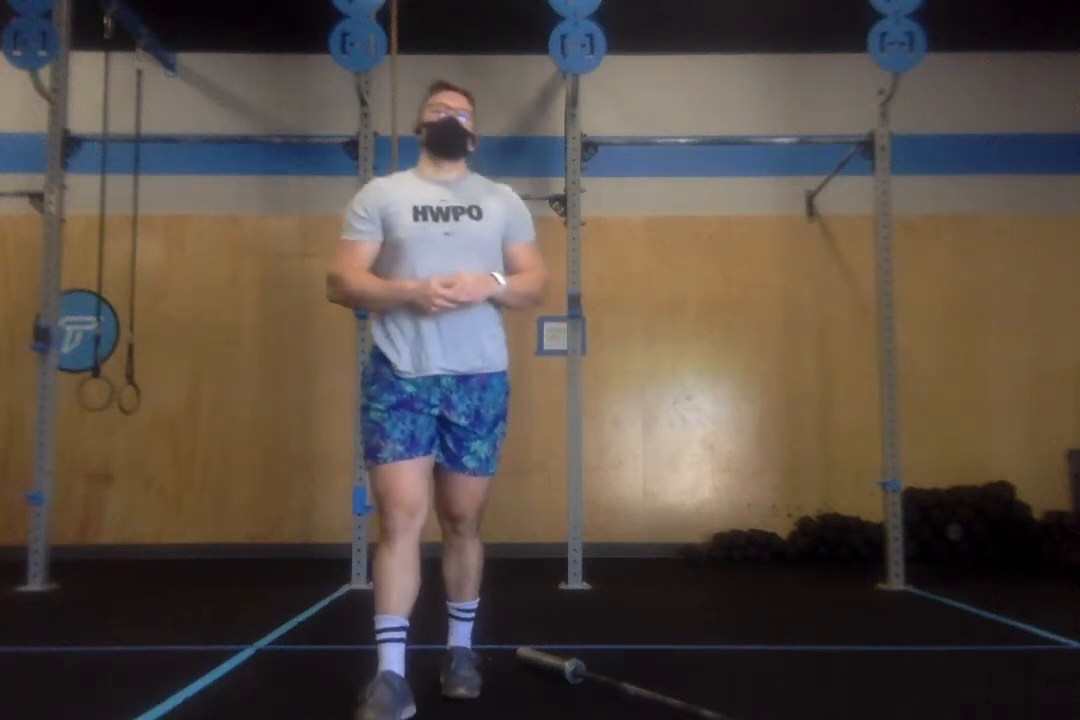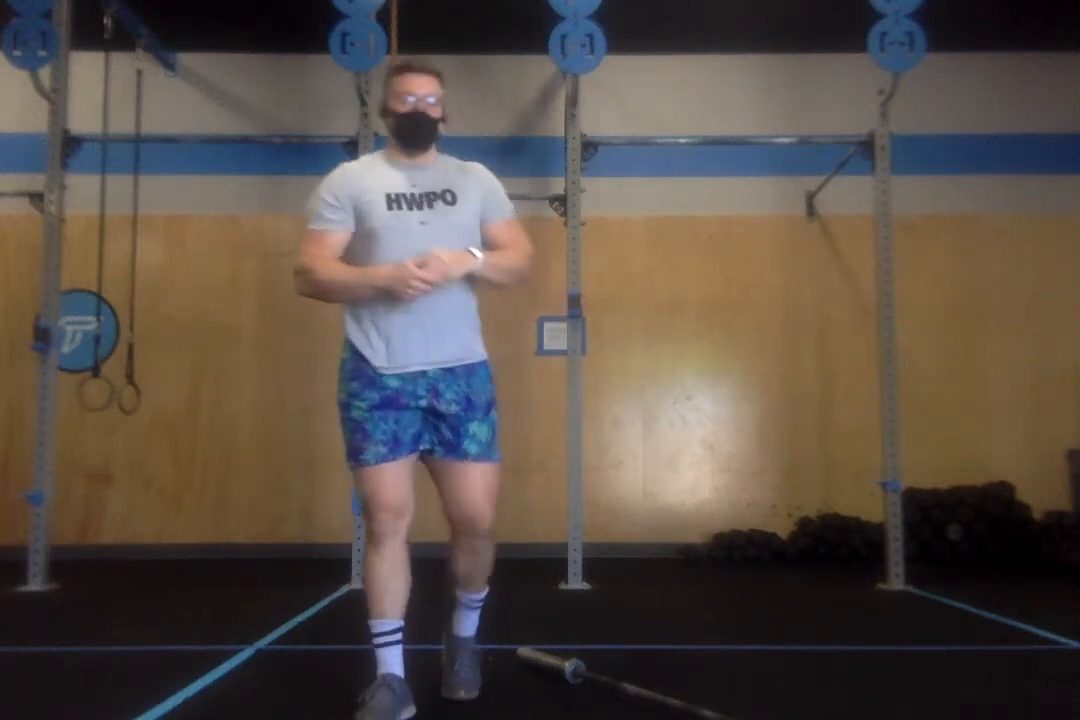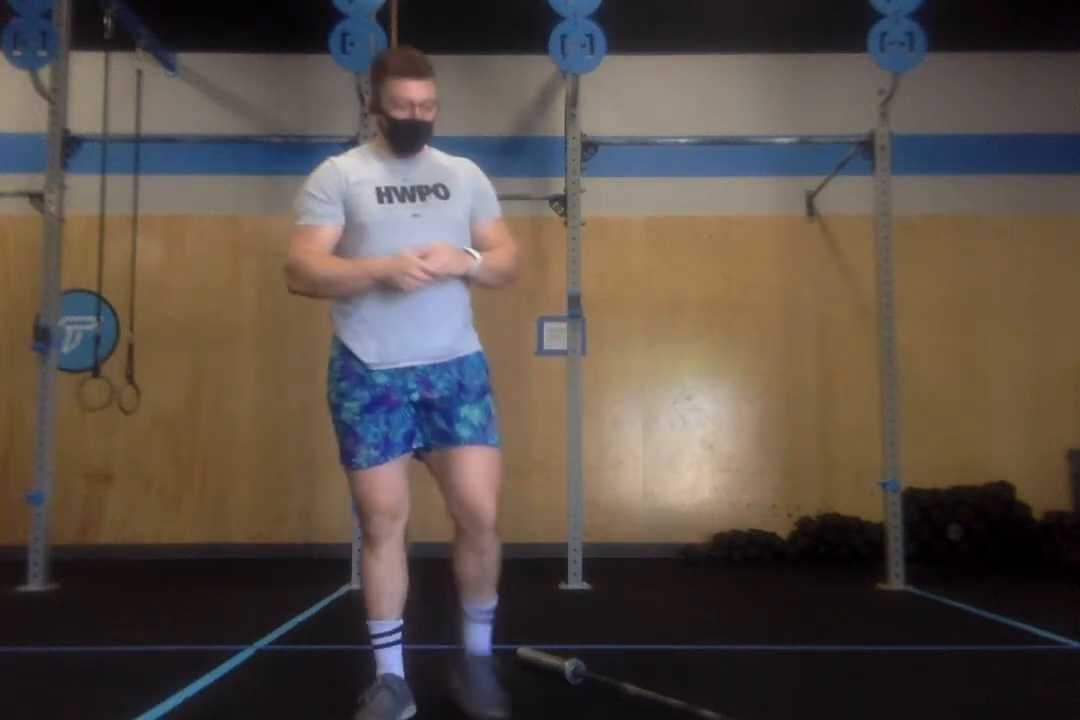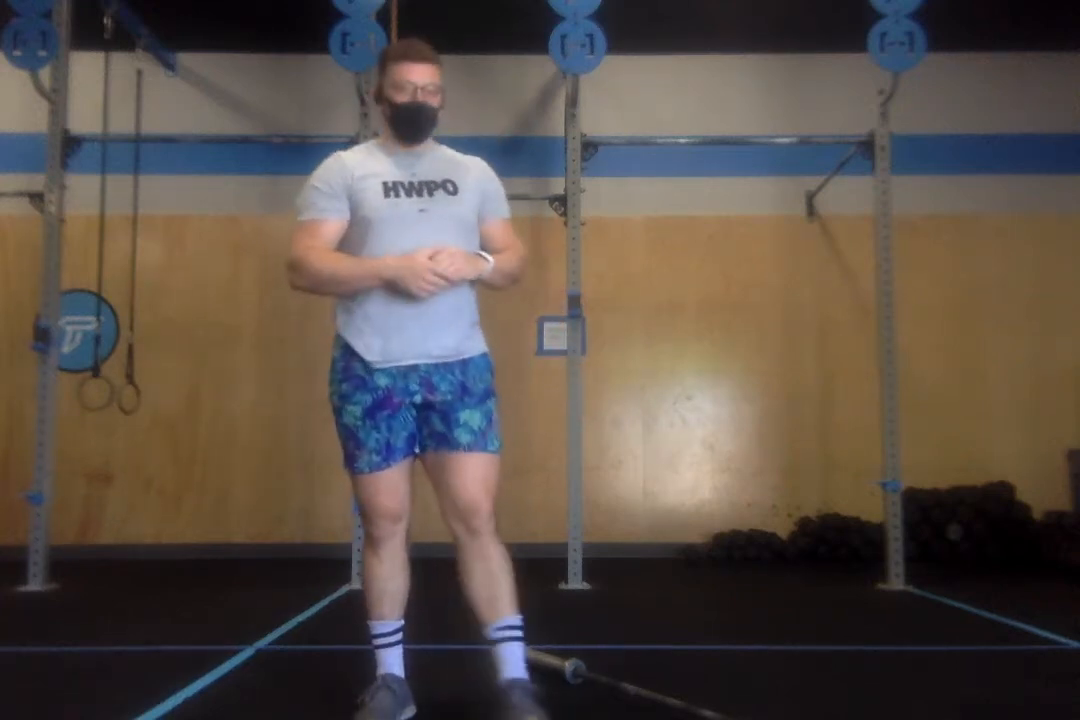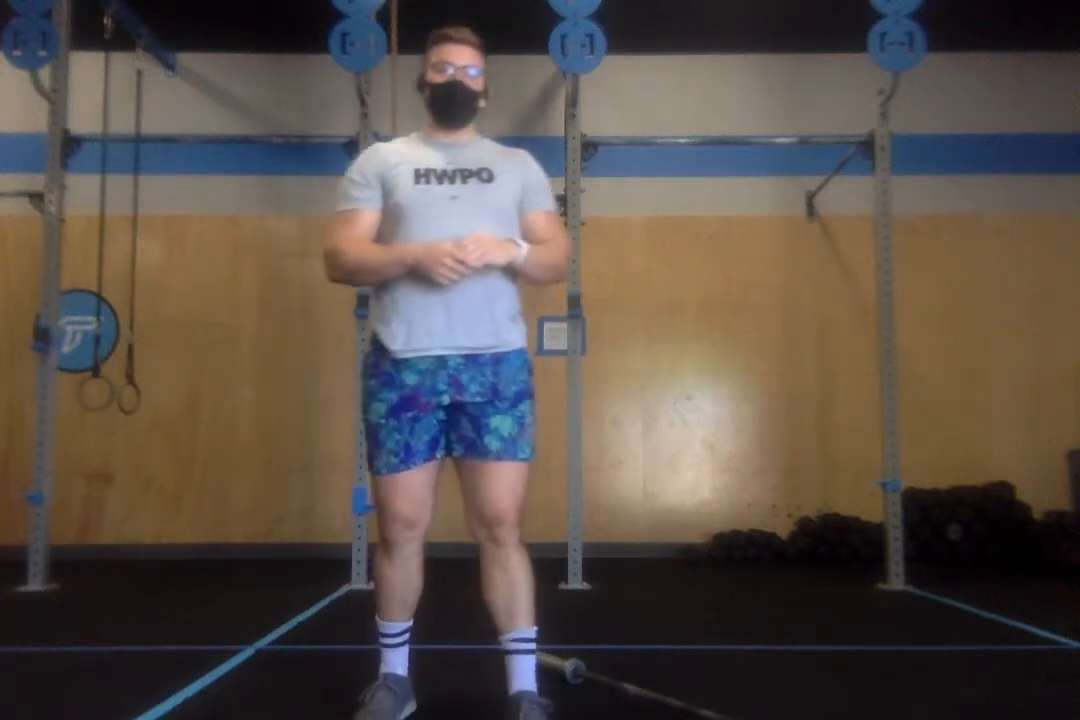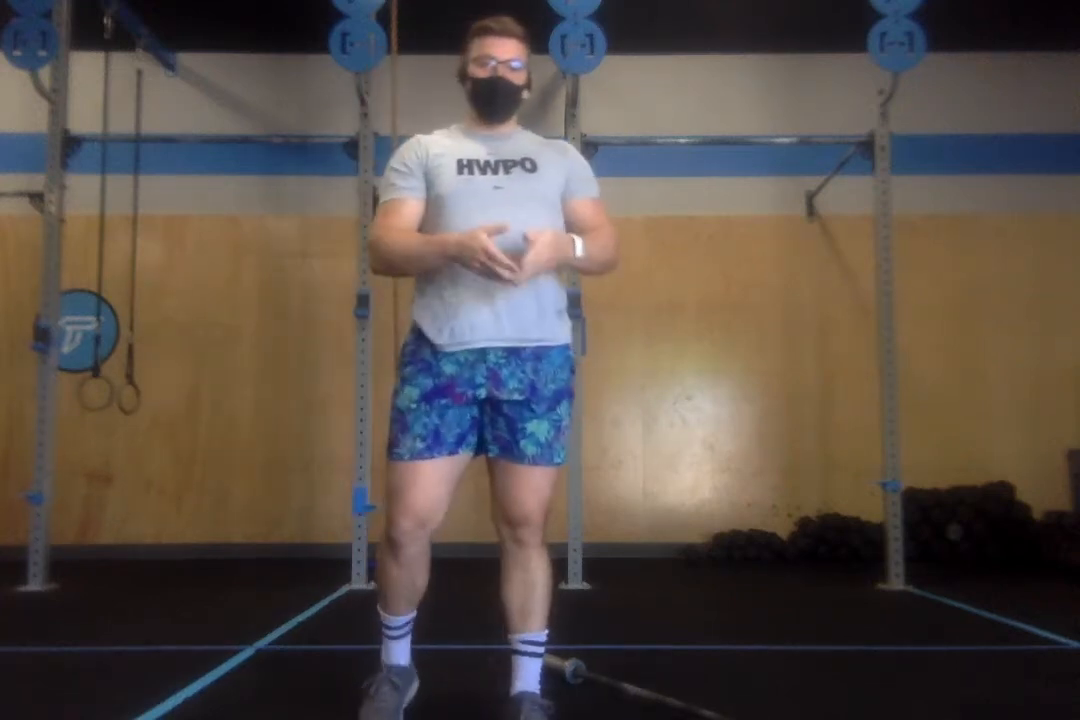
dt=0.3s
person 1, frame 1
left shoulder: (503, 201)
right shoulder: (380, 195)
left elbow: (535, 284)
right elbow: (340, 283)
left wrist: (491, 284)
right wrist: (409, 289)
left hip: (479, 381)
right hip: (398, 379)
left knee: (462, 521)
right knee: (401, 518)
left ankle: (460, 647)
person 1, frame 2
left shoulder: (476, 179)
right shoulder: (349, 181)
left elbow: (519, 260)
right elbow: (309, 272)
left wrist: (468, 259)
right wrist: (383, 276)
left hip: (461, 372)
right hip: (377, 375)
left knee: (475, 518)
right knee: (387, 520)
left ankle: (463, 632)
person 1, frame 3
left shoulder: (465, 175)
right shoulder: (337, 175)
left elbow: (508, 260)
right elbow: (300, 272)
left wrist: (467, 260)
right wrist: (382, 267)
left hip: (457, 366)
right hip: (368, 373)
left knee: (479, 514)
right knee: (382, 522)
left ankle: (475, 652)
person 1, frame 4
left shoulder: (474, 173)
right shoulder: (342, 171)
left elbow: (515, 260)
right elbow: (304, 267)
left wrist: (478, 263)
right wrist: (390, 267)
left hip: (461, 367)
right hip: (370, 372)
left knee: (475, 518)
right knee: (384, 523)
person 1, frame 5
left shoulder: (519, 166)
right shoulder: (380, 161)
left elbow: (558, 260)
right elbow: (339, 260)
left wrist: (508, 251)
right wrist: (413, 256)
left hip: (496, 365)
right hip: (402, 365)
left knee: (500, 526)
right knee: (400, 527)
person 1, frame 6
left shoulder: (561, 157)
right shoulder: (422, 152)
left elbow: (607, 249)
right elbow: (383, 252)
left wrist: (565, 246)
right wrist: (456, 245)
left hip: (537, 360)
right hip: (440, 359)
left knee: (524, 528)
right knee: (408, 523)
